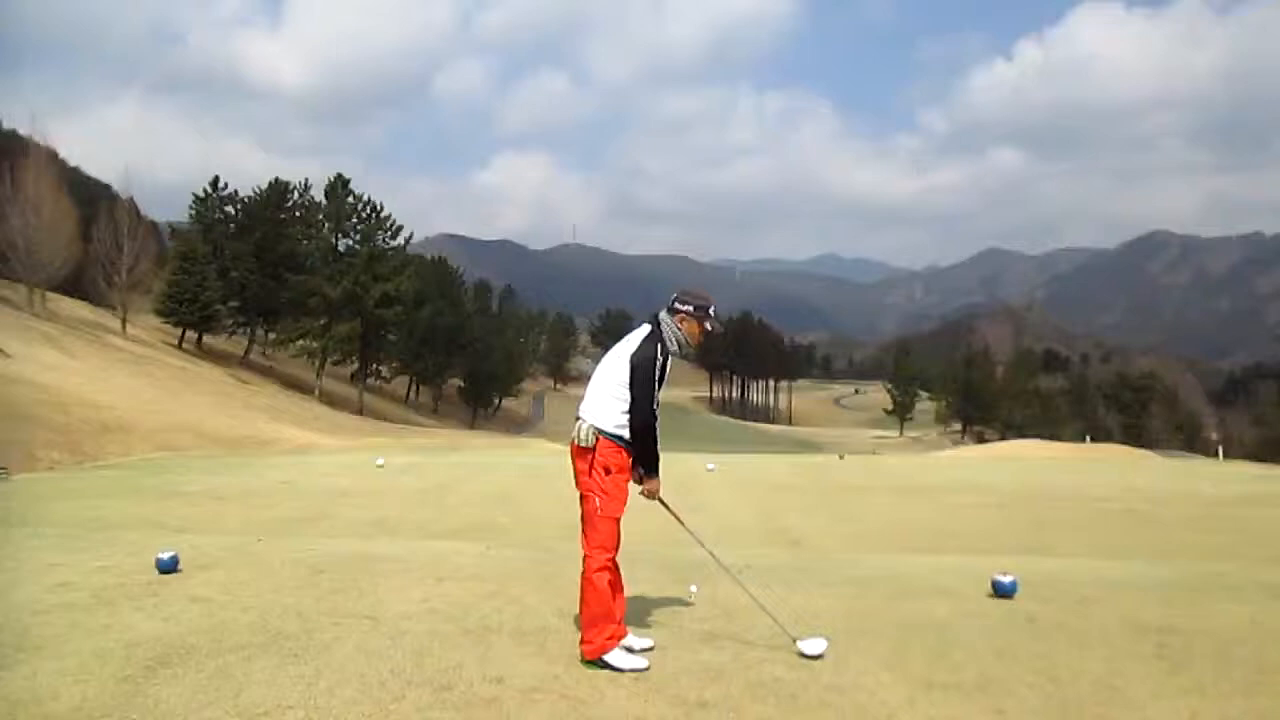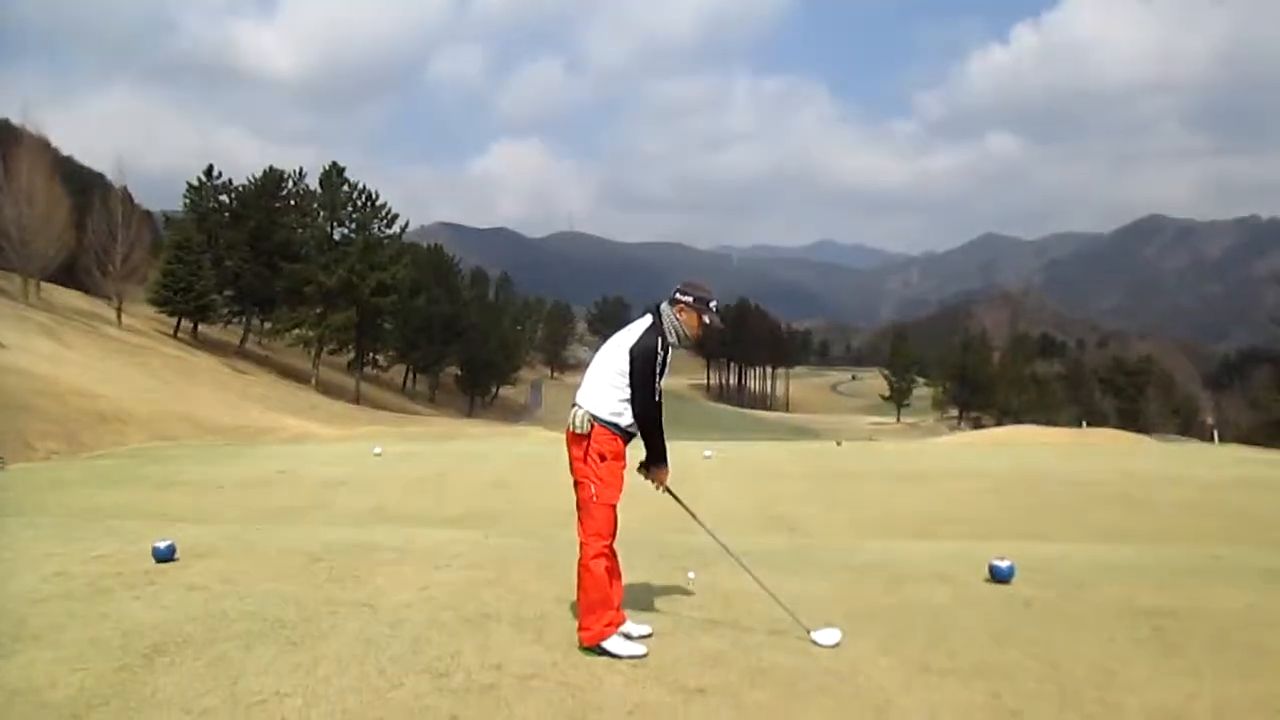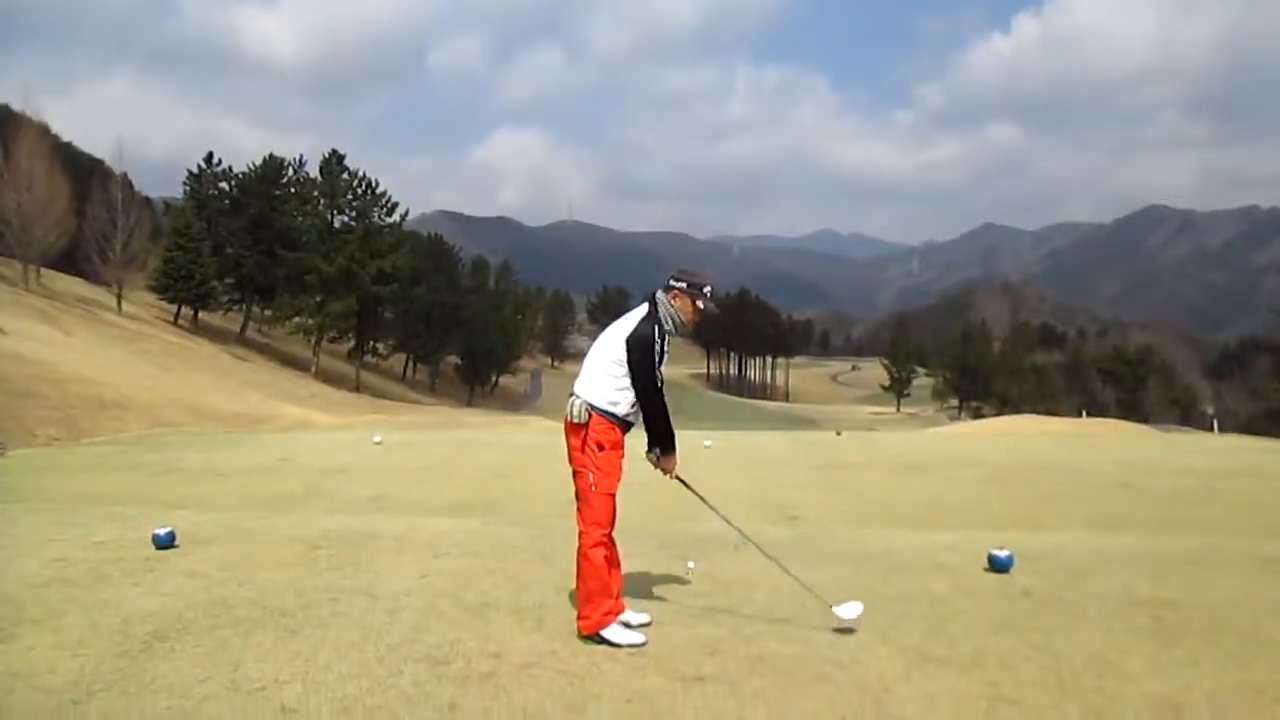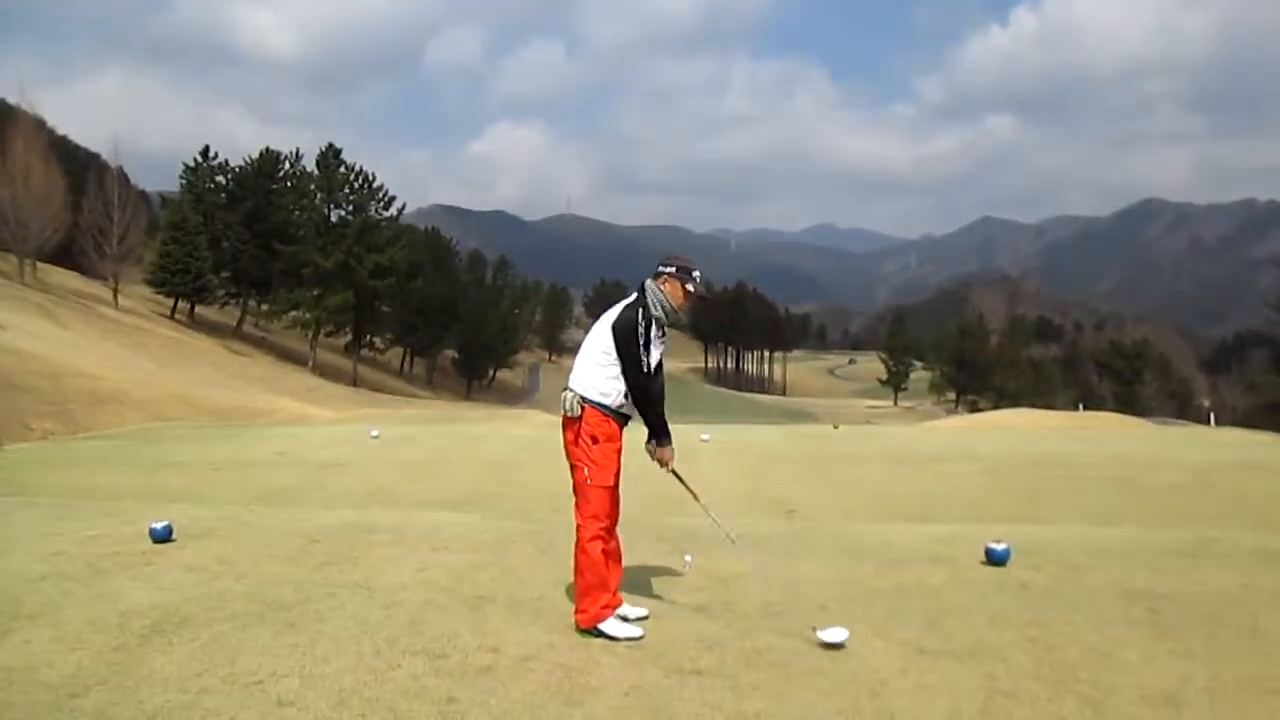
dt=0.4s
person 1, frame 1
left shoulder: (650, 343)
right shoulder: (651, 350)
right elbow: (642, 416)
left wrist: (640, 464)
right wrist: (650, 472)
left hip: (608, 450)
right hip: (602, 450)
left knee: (607, 546)
right knee: (600, 547)
left ankle: (612, 630)
right ankle: (599, 644)
person 1, frame 2
left shoulder: (653, 336)
right shoulder: (651, 341)
left elbow: (648, 405)
right elbow: (645, 407)
left wrist: (653, 458)
right wrist: (658, 462)
left hip: (605, 438)
right hip: (596, 437)
left knee: (604, 533)
right knee: (596, 534)
left ankle: (610, 616)
right ankle: (598, 631)
person 1, frame 3
left shoulder: (652, 325)
right shoulder: (647, 331)
left elbow: (650, 394)
right elbow: (650, 396)
left wrist: (655, 444)
right wrist: (667, 449)
left hip: (604, 428)
right hip: (595, 427)
left knee: (603, 522)
right knee: (595, 524)
left ankle: (610, 605)
right ankle: (596, 619)
person 1, frame 4
left shoulder: (655, 323)
right shoulder: (634, 314)
left elbow: (652, 381)
right elbow: (637, 385)
left wrist: (658, 436)
right wrist: (663, 437)
left hip: (609, 423)
right hip: (591, 421)
left knee: (608, 516)
right knee: (594, 517)
left ankle: (608, 599)
right ankle: (594, 613)
